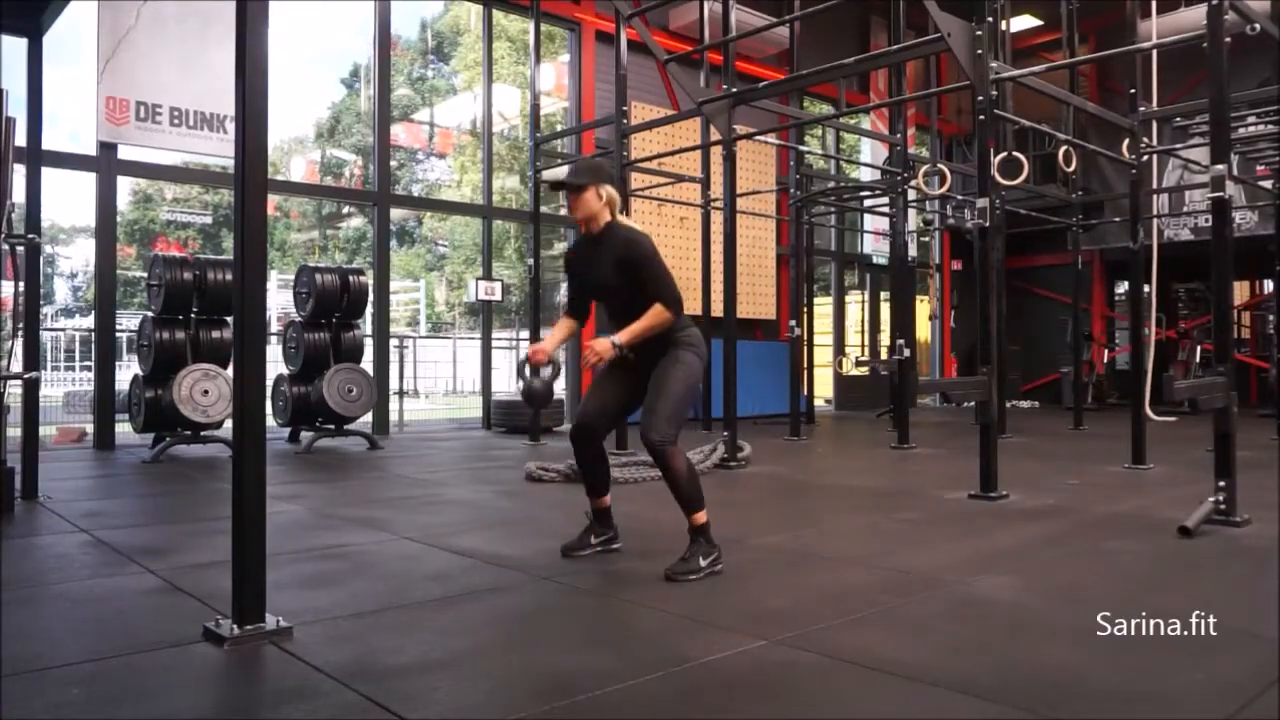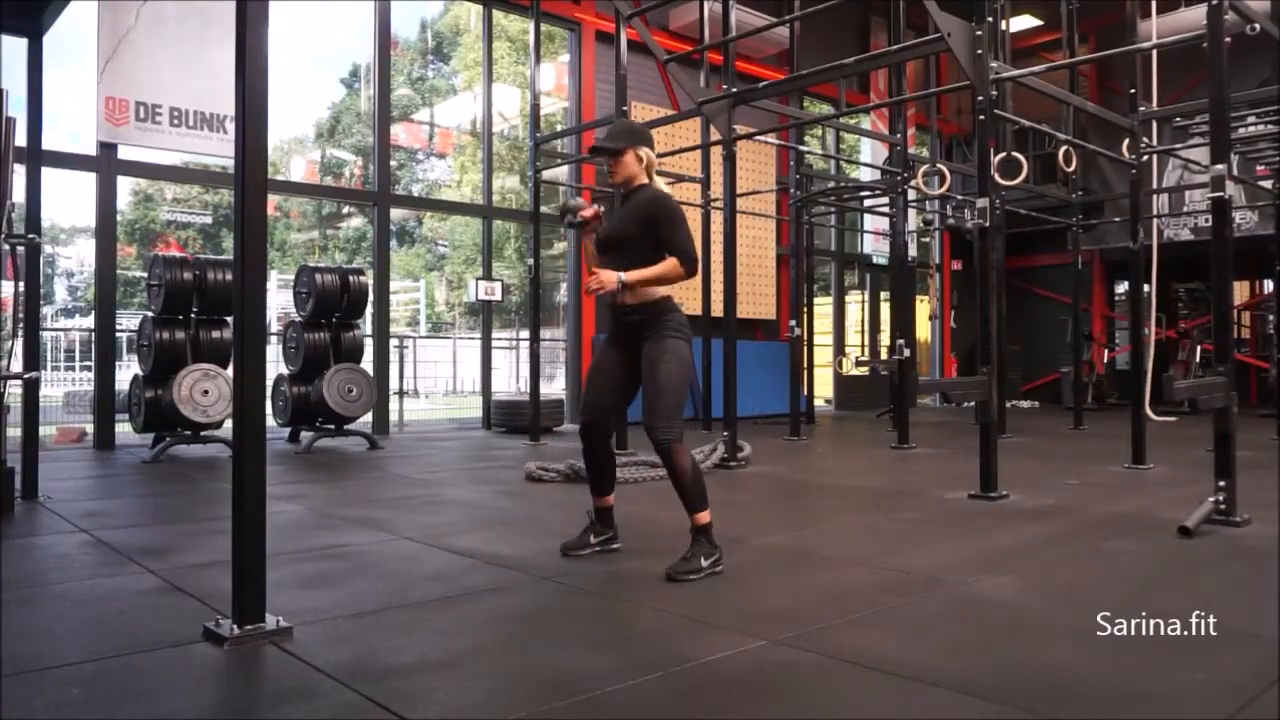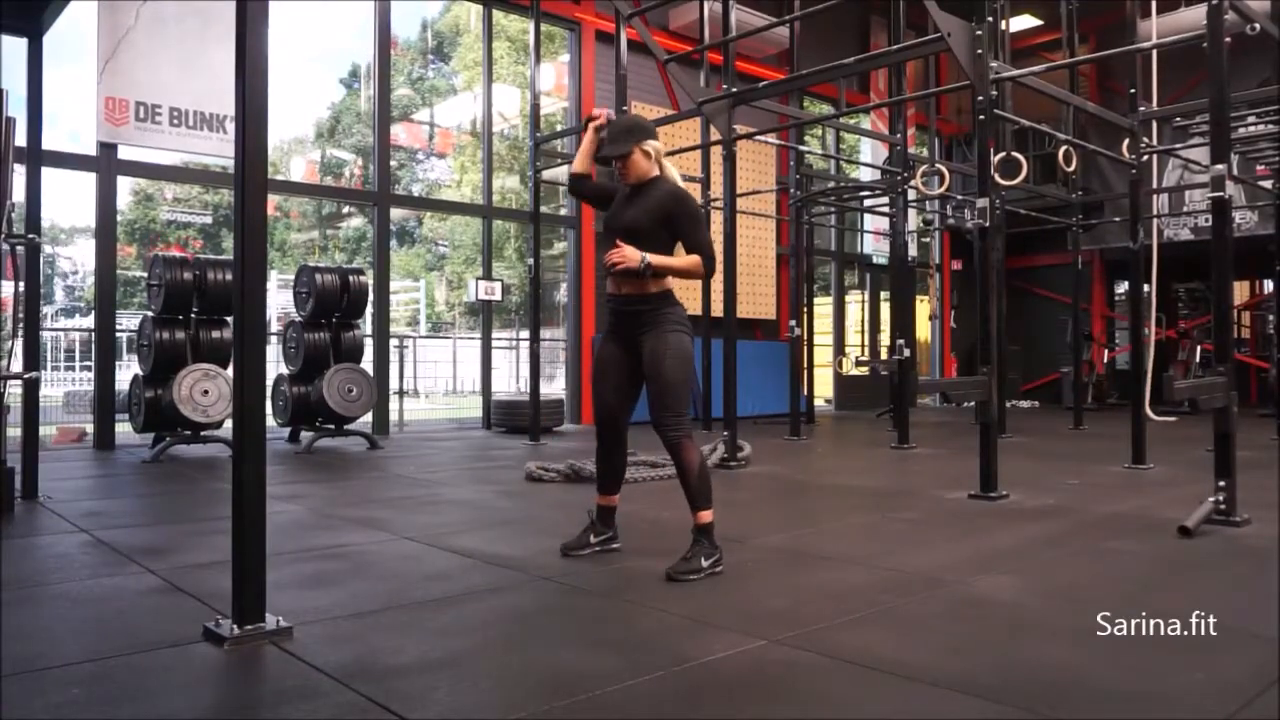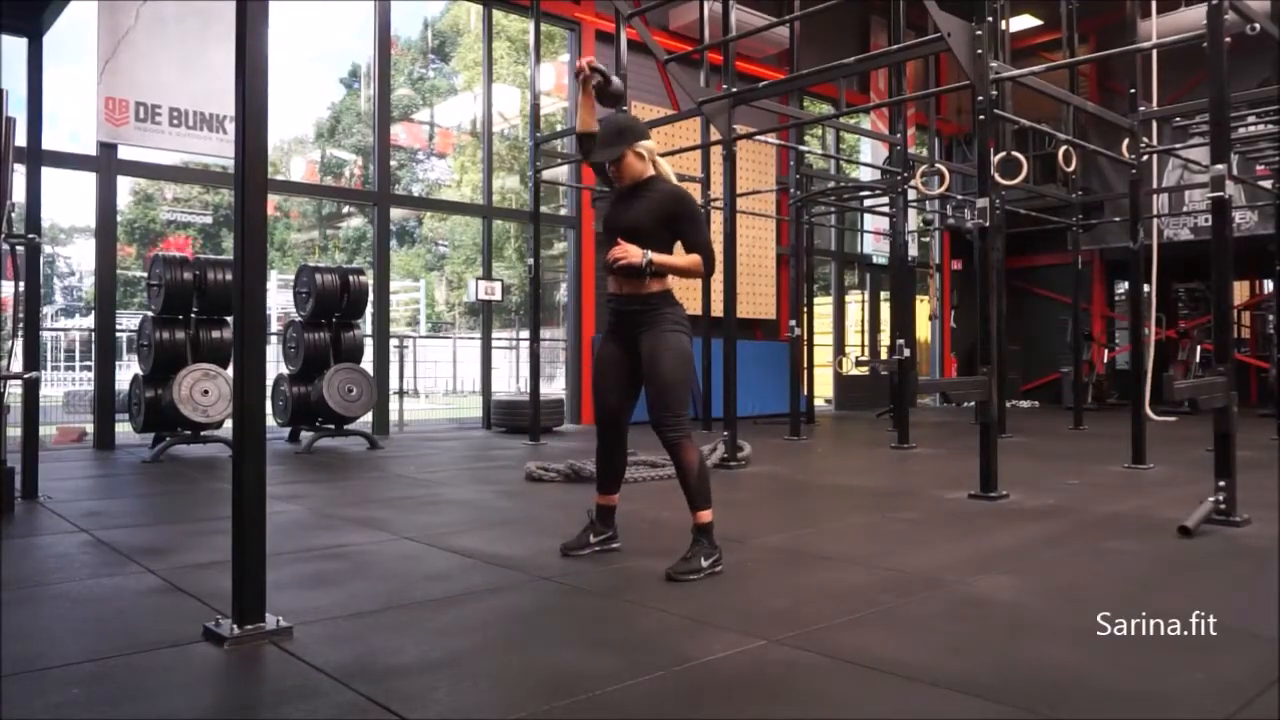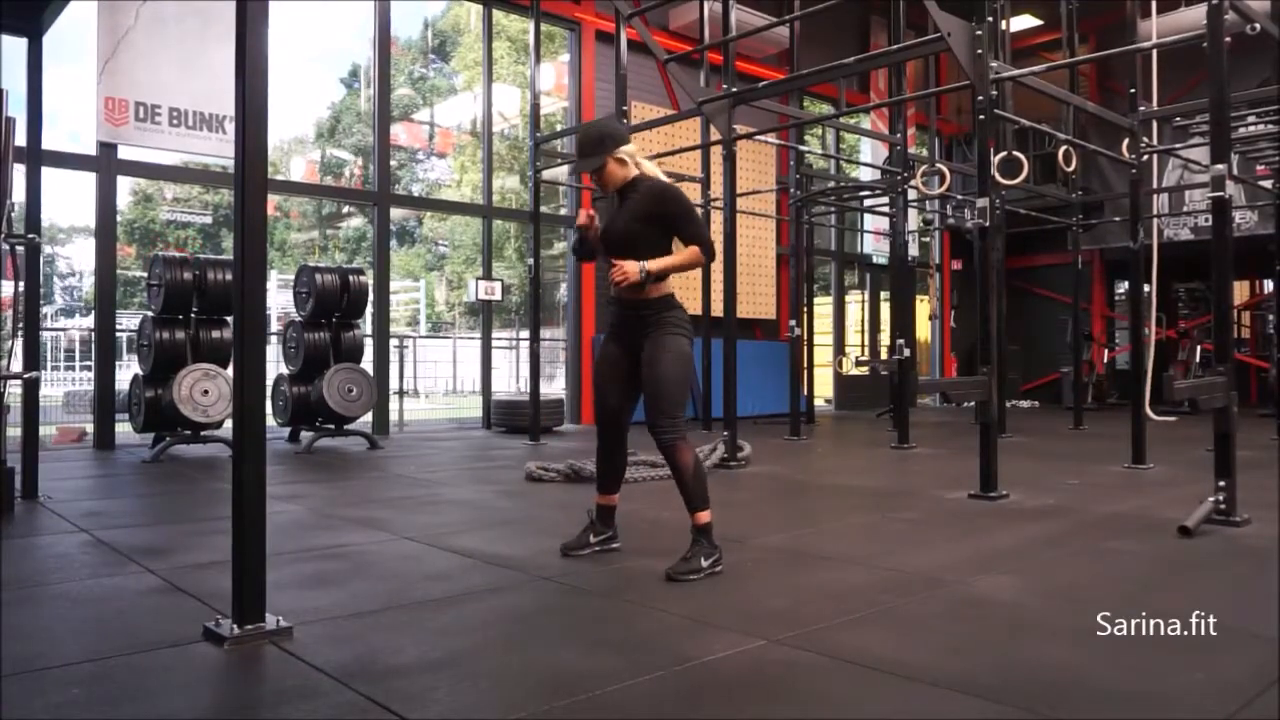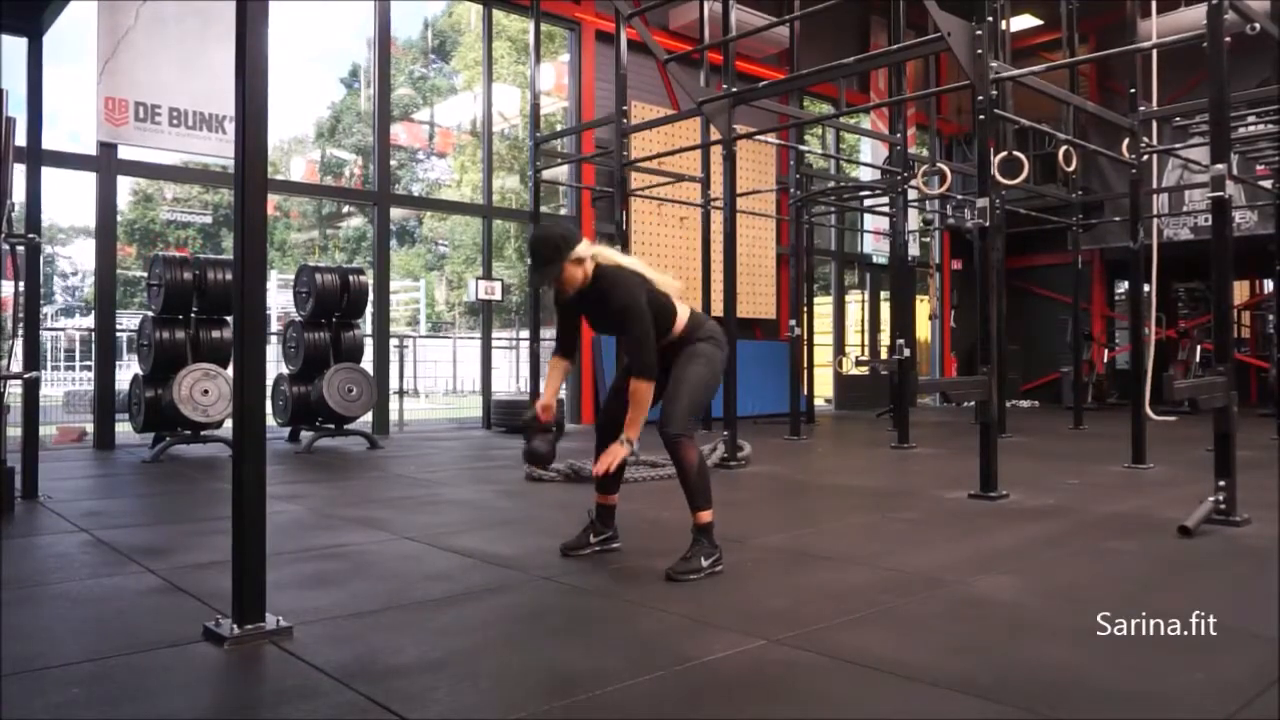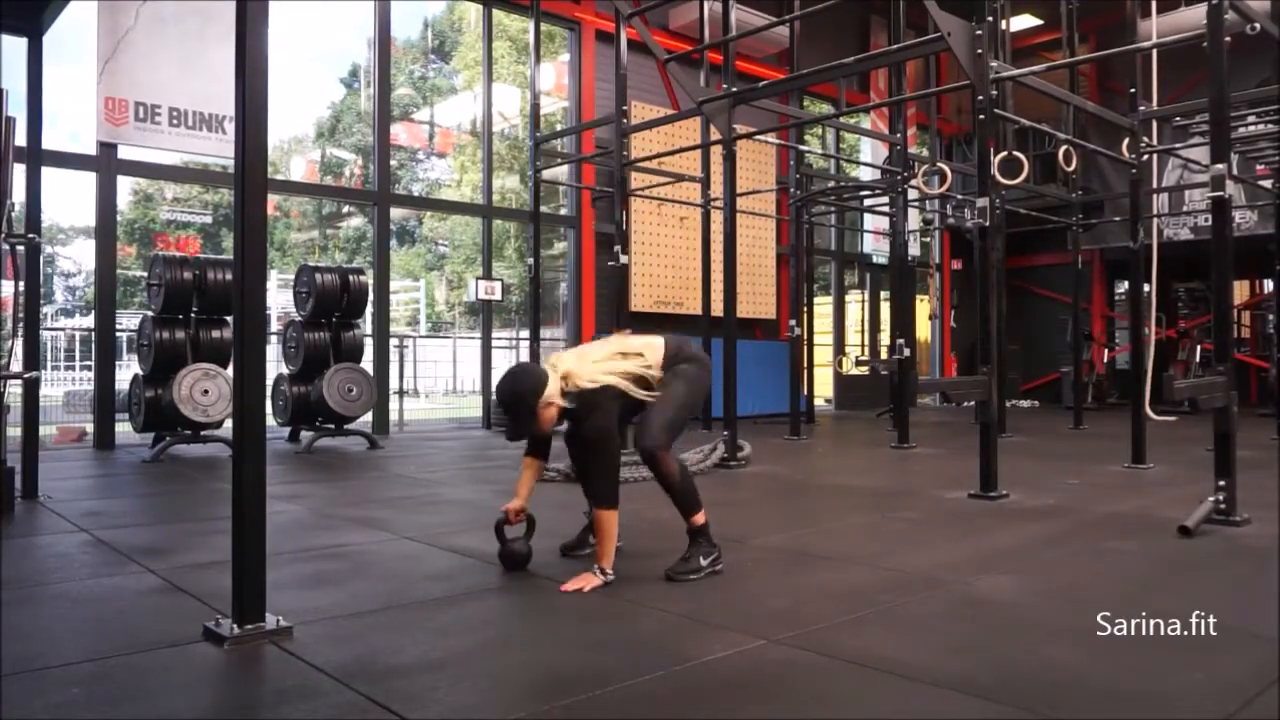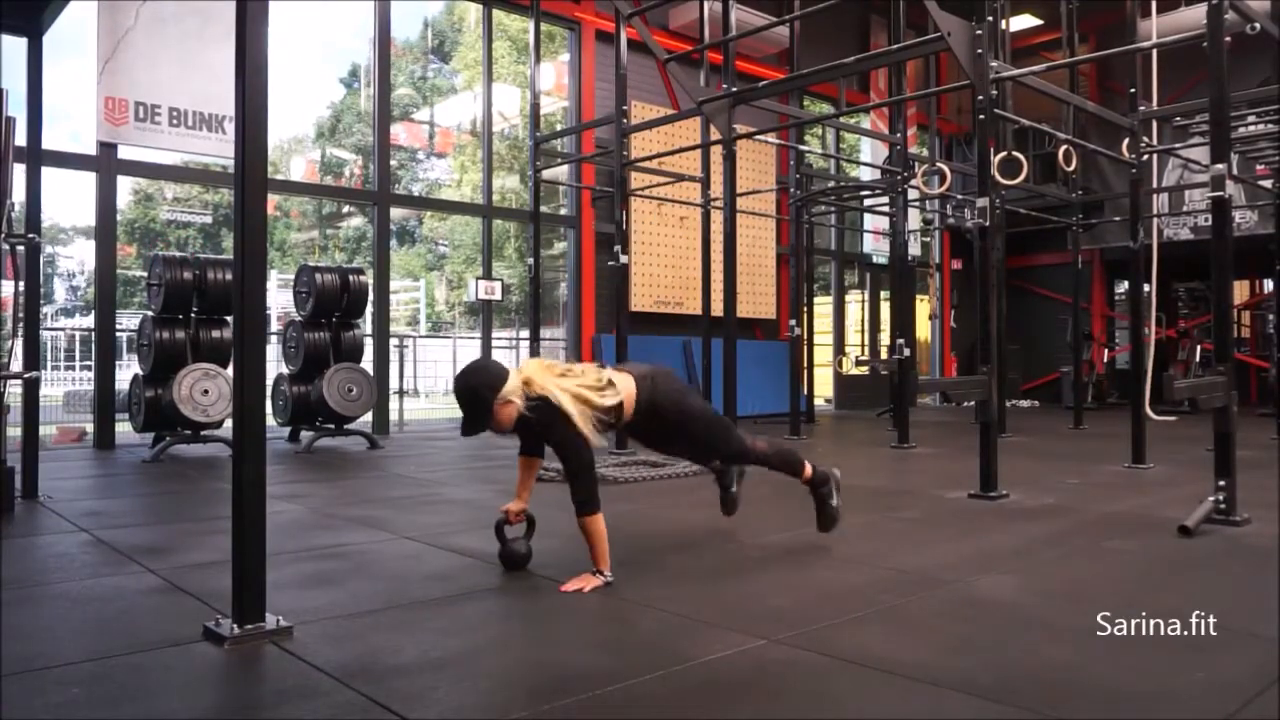
dt=0.3s
person 1, frame 1
left shoulder: (629, 241)
right shoulder: (578, 253)
left elbow: (671, 304)
right elbow: (576, 314)
left wrist: (616, 342)
right wrist: (548, 344)
left hip: (677, 347)
right hip: (633, 354)
left knee: (657, 437)
right knee: (585, 428)
left ankle: (706, 544)
right ankle: (603, 527)
person 1, frame 2
left shoulder: (657, 202)
right shoulder: (619, 210)
left elbow: (685, 264)
right elbow: (599, 264)
left wrist: (622, 278)
right wrist: (588, 227)
left hip: (661, 327)
right hip: (620, 330)
left knee: (663, 432)
right knee: (593, 425)
left ankle: (707, 545)
right ankle: (603, 527)
person 1, frame 3
left shoulder: (674, 197)
right shoulder: (623, 196)
left elbow: (704, 263)
right elbow: (578, 181)
left wrist: (645, 259)
right wrist: (594, 131)
left hip: (660, 320)
right hip: (619, 323)
left knee: (672, 430)
right knee: (607, 425)
left ankle: (708, 545)
right ankle: (604, 527)
person 1, frame 4
left shoulder: (672, 197)
right shoulder: (621, 188)
left elbow: (703, 262)
right elbow: (587, 140)
left wrist: (646, 258)
right wrist: (587, 88)
left hip: (660, 321)
right hip: (618, 322)
left knee: (671, 427)
right knee: (609, 420)
left ankle: (706, 542)
right ankle: (604, 526)
person 1, frame 5
left shoulder: (659, 193)
right shoulder: (617, 199)
left elbow: (703, 249)
right elbow: (588, 251)
left wrist: (647, 267)
right wrist: (589, 229)
left hip: (662, 323)
right hip: (621, 325)
left knee: (666, 431)
right knee: (609, 424)
left ankle: (706, 545)
right ankle: (604, 526)
person 1, frame 6
left shoulder: (620, 287)
right shoulder: (571, 288)
left elbow: (642, 371)
right elbow: (566, 349)
left wrist: (628, 440)
right wrist: (548, 396)
left hip: (699, 345)
right hip: (660, 352)
left knee: (677, 430)
right knee: (608, 424)
left ankle: (709, 547)
right ankle: (604, 528)
person 1, frame 7
left shoulder: (595, 405)
right shoulder: (547, 389)
left elbow: (605, 484)
right elbow: (536, 448)
left wrist: (603, 570)
right wrist: (520, 500)
left hip: (684, 363)
right hip: (651, 367)
left knee: (652, 445)
right knee: (577, 439)
left ankle: (704, 545)
right ankle: (599, 529)
person 1, frame 8
left shoulder: (553, 412)
right shoulder: (524, 394)
left elbow: (586, 496)
right elbow: (530, 448)
left wrist: (601, 572)
right wrist: (521, 500)
left hip: (661, 396)
right hip: (634, 382)
left knee: (736, 448)
right knee: (690, 447)
left ankle: (820, 480)
right ankle: (725, 471)
